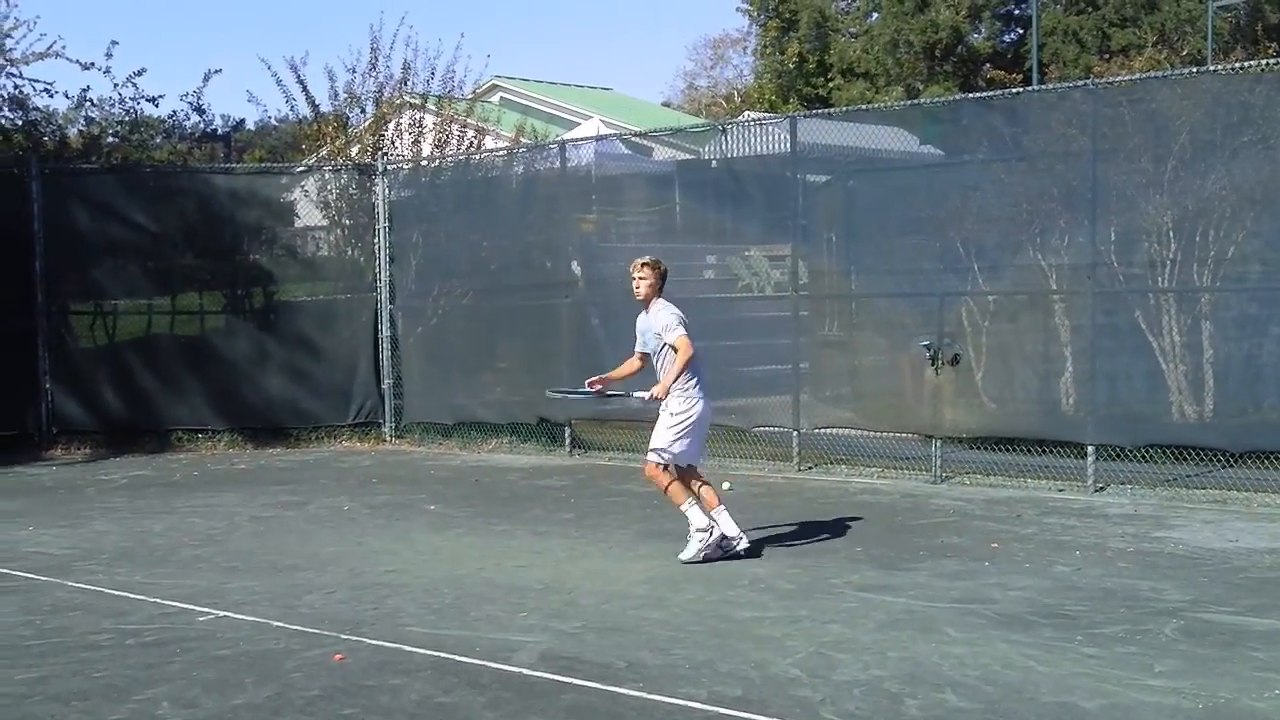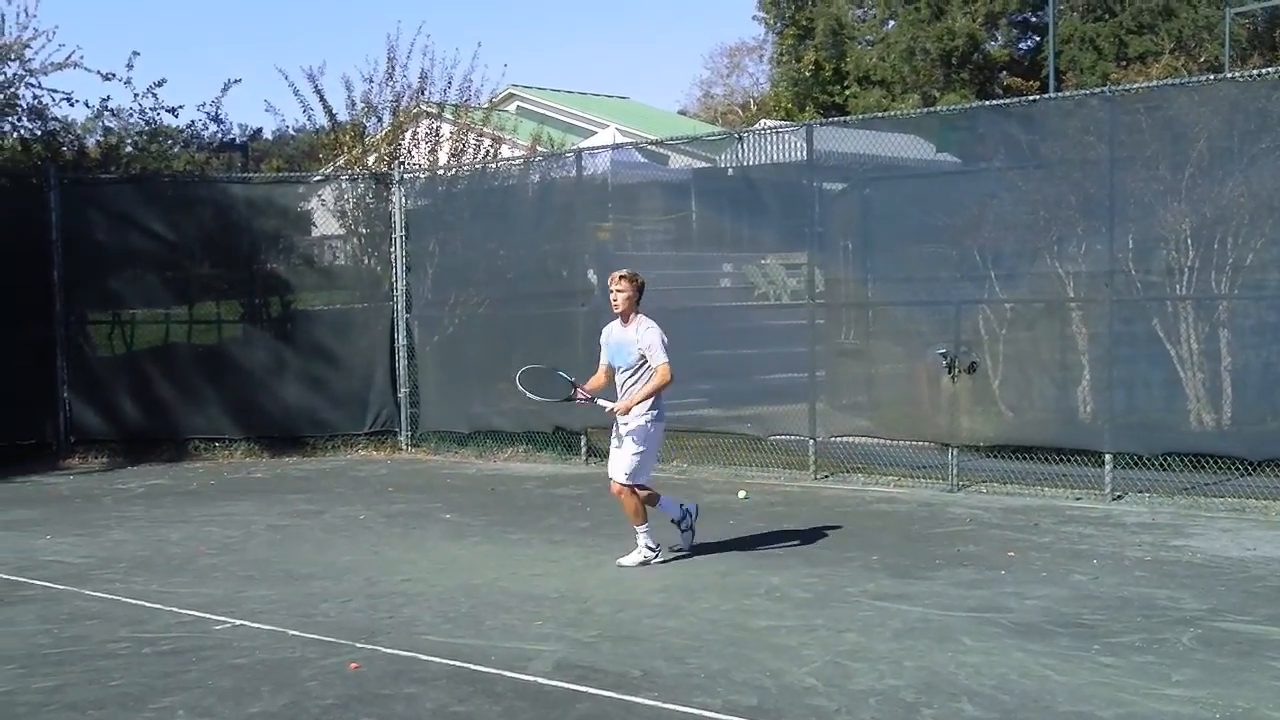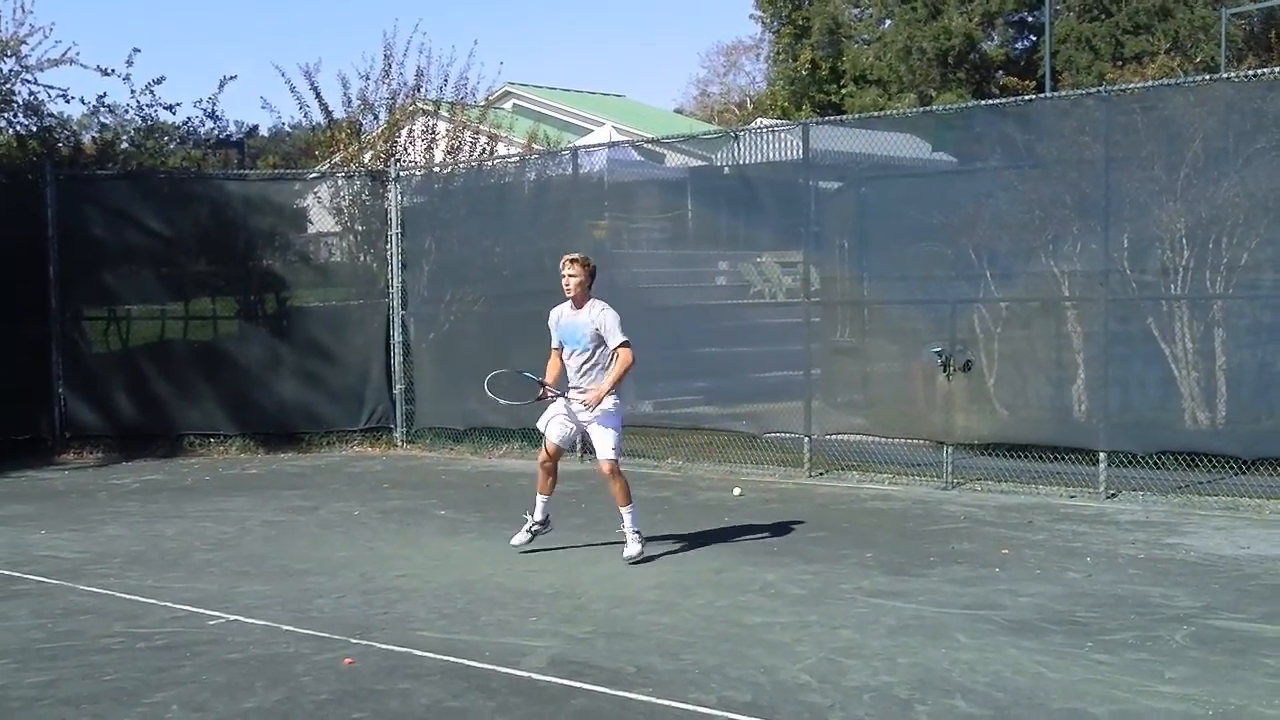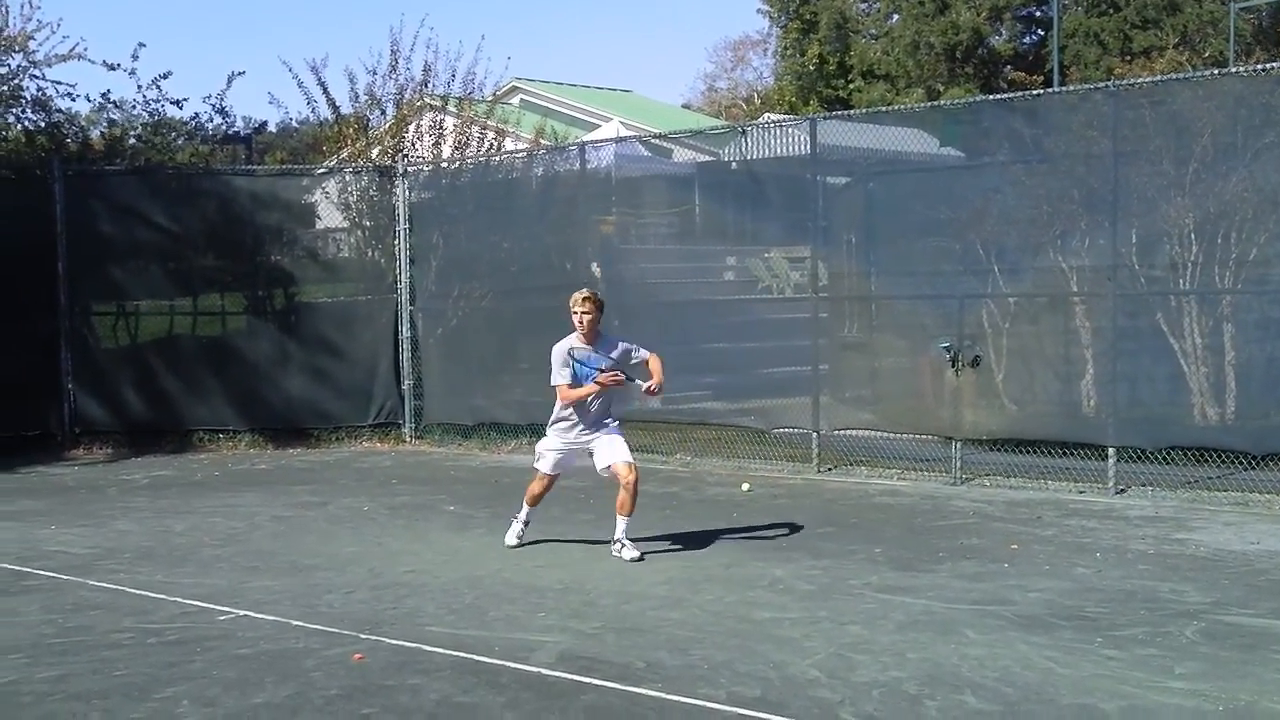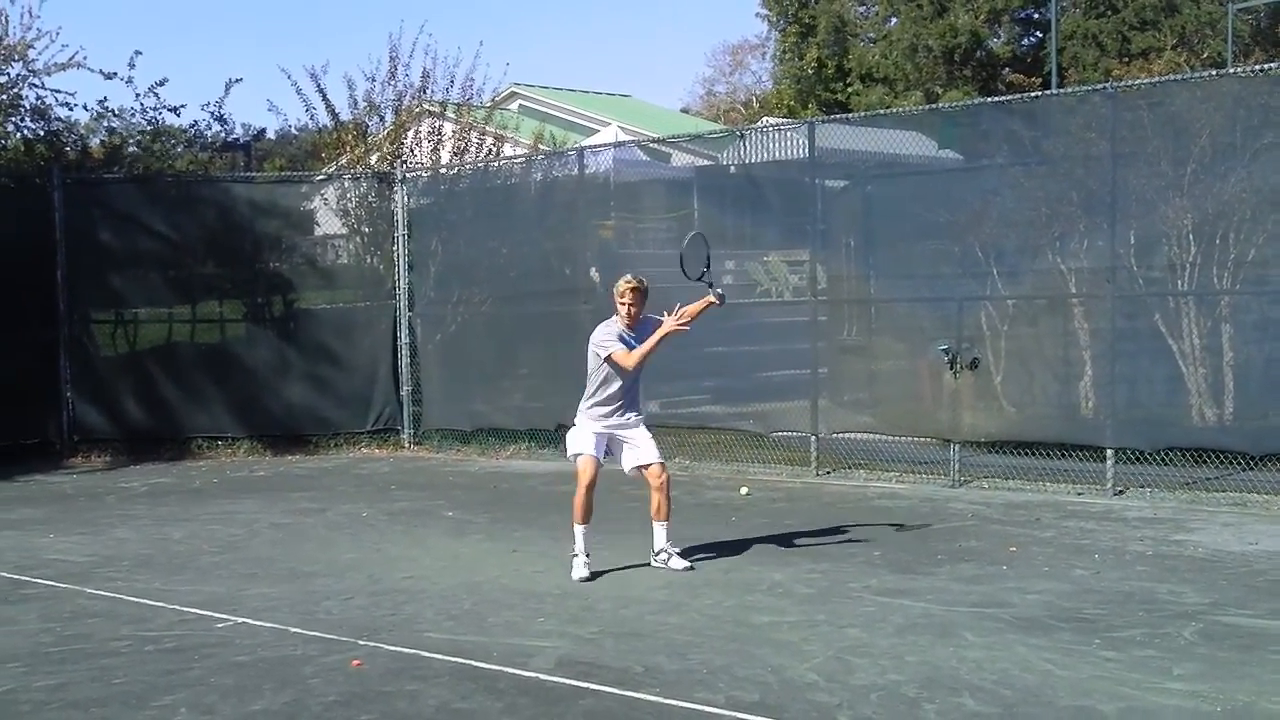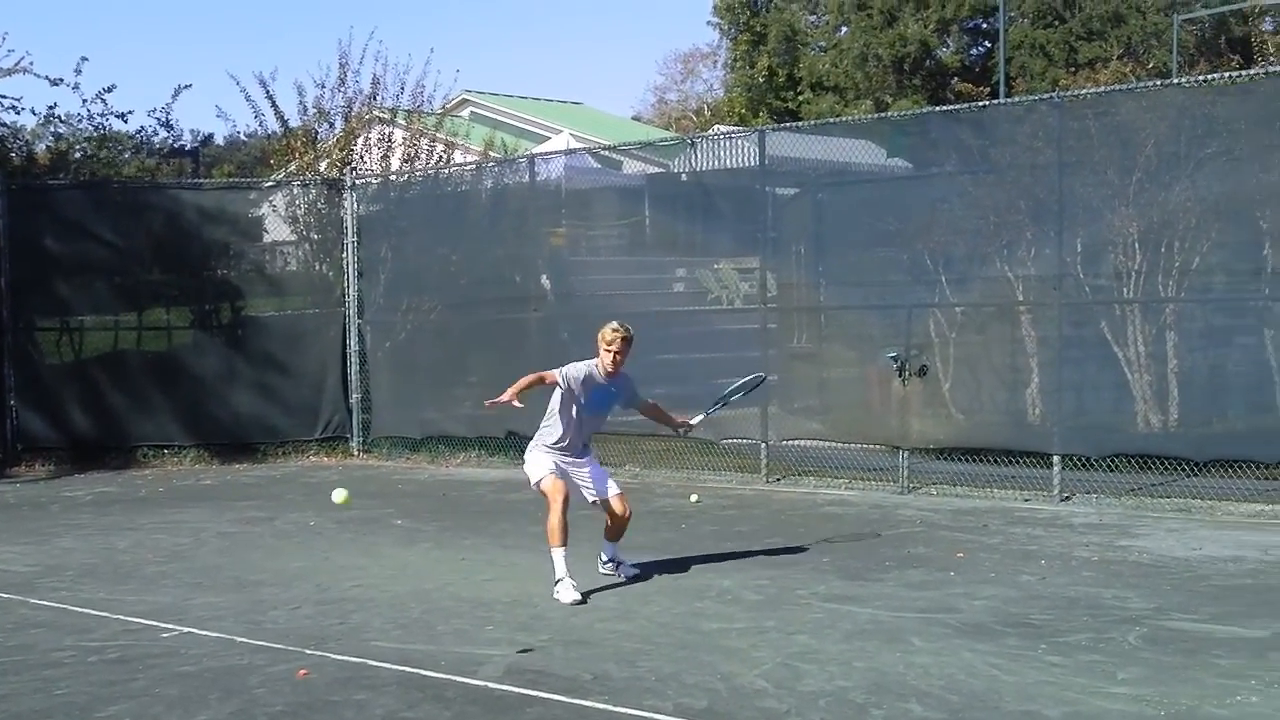
dt=0.3s
person 1, frame 1
left shoulder: (666, 314)
right shoulder: (643, 319)
left elbow: (687, 350)
right elbow: (637, 361)
left wrist: (666, 384)
right wrist: (606, 379)
left hip: (684, 403)
right hip: (690, 405)
left knee: (655, 467)
right knee: (686, 473)
left ankle: (702, 527)
right ankle: (729, 534)
person 1, frame 2
left shoulder: (649, 332)
right shoulder: (609, 331)
left elbow: (665, 375)
right elbow: (604, 374)
left wrist: (632, 401)
right wrist: (584, 390)
left hip: (643, 419)
right hip: (624, 419)
left knee: (620, 487)
right knee: (630, 486)
left ankle: (648, 547)
right ankle: (681, 513)
person 1, frame 3
left shoulder: (603, 315)
right shoulder: (557, 315)
left elbow: (626, 355)
left wrist: (602, 389)
right wrist: (548, 384)
left hip: (601, 403)
right hip: (570, 399)
left knee: (609, 467)
right knee: (547, 457)
left ankle: (631, 533)
right ankle: (539, 520)
person 1, frame 4
left shoulder: (616, 347)
right shoulder: (562, 349)
left elbow: (651, 357)
right elbow: (565, 397)
left wrist: (657, 378)
right wrist: (598, 386)
left hip: (603, 427)
right hip: (566, 429)
left knee: (628, 477)
right knee: (542, 484)
left ankle: (620, 538)
right ankle: (522, 520)
person 1, frame 5
left shoulder: (647, 325)
right shoulder: (605, 333)
left elbow: (680, 317)
right elbow: (629, 362)
left wrist: (709, 300)
right wrist: (663, 331)
left hip: (629, 419)
right hip: (592, 420)
left knee: (659, 477)
right knee: (587, 478)
left ankle: (661, 550)
right ankle: (580, 553)
person 1, frame 6
left shoulder: (623, 383)
right shoulder: (579, 372)
left elbow: (645, 407)
right elbow: (542, 377)
left wrist: (675, 423)
right wrist: (512, 392)
left hip: (581, 456)
right hip: (545, 453)
left knee: (621, 512)
right knee: (559, 498)
left ankle: (609, 559)
right ankle: (562, 579)
